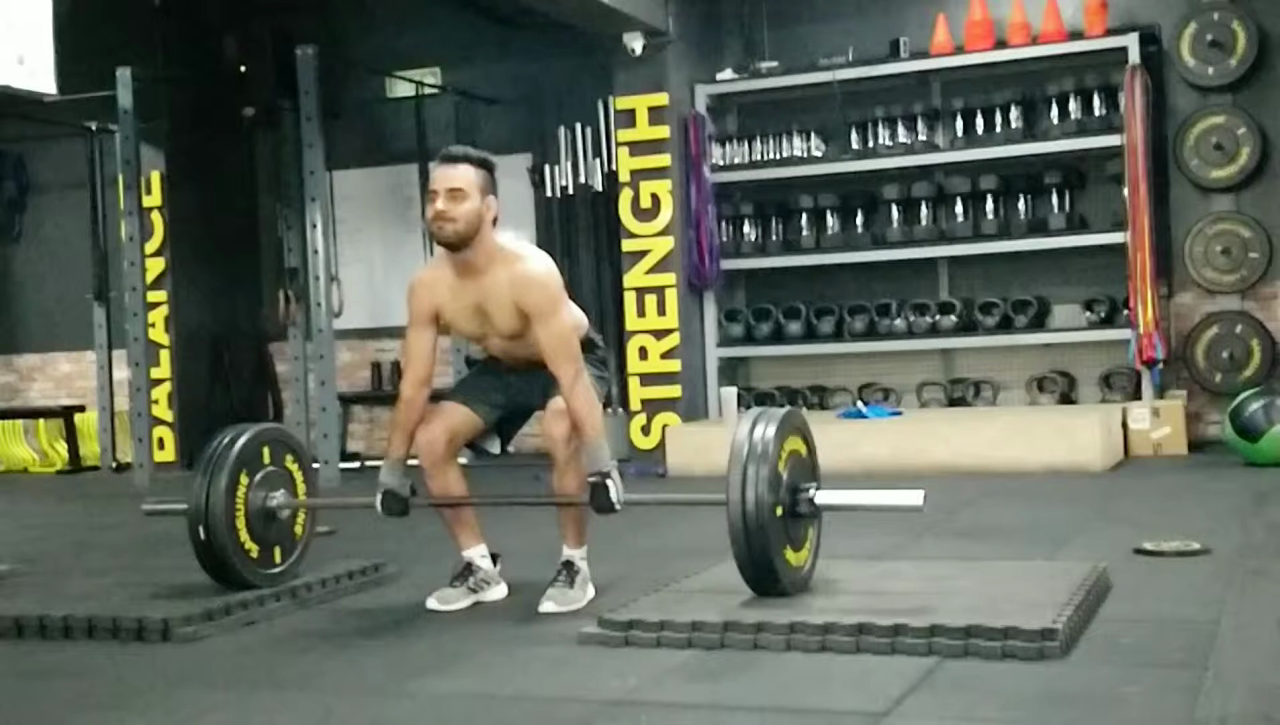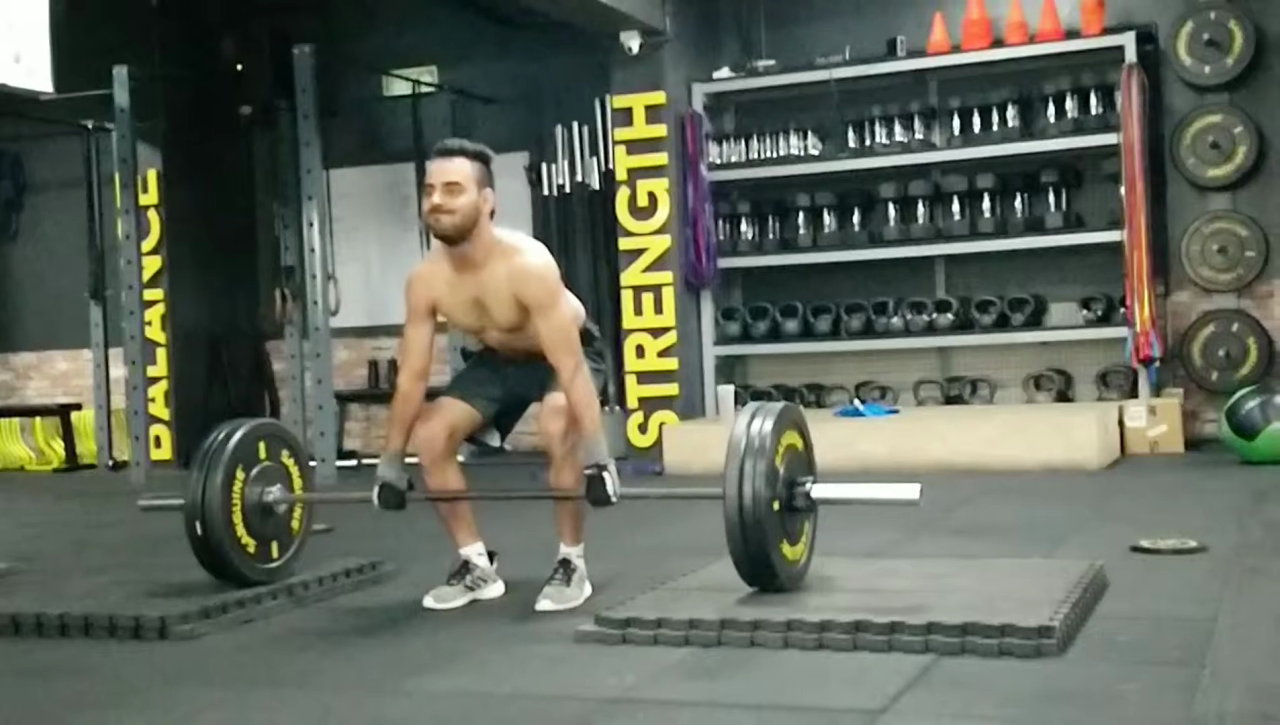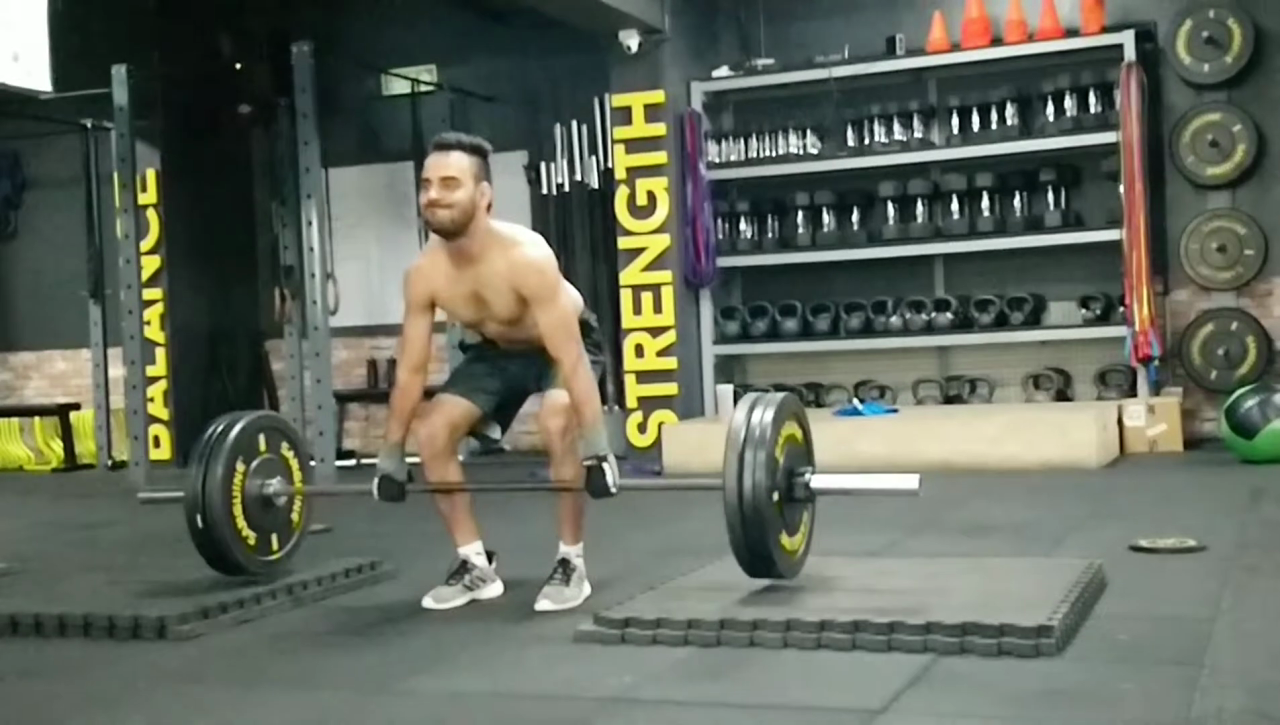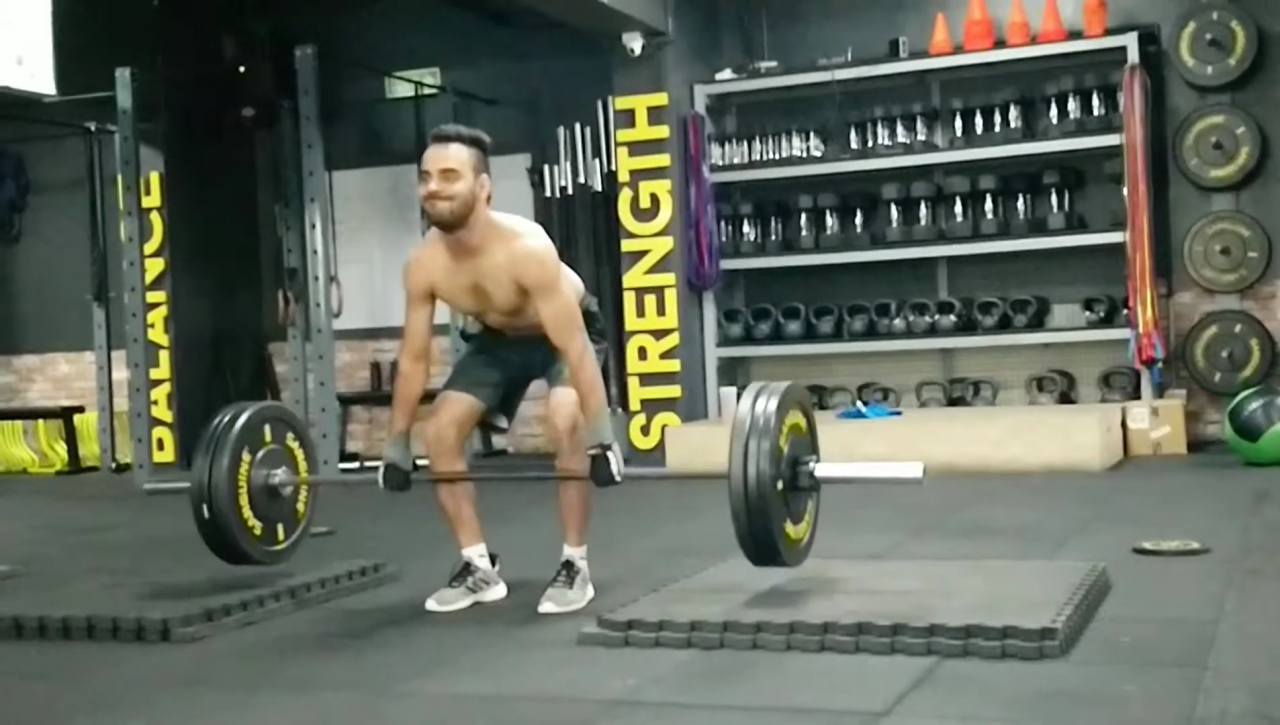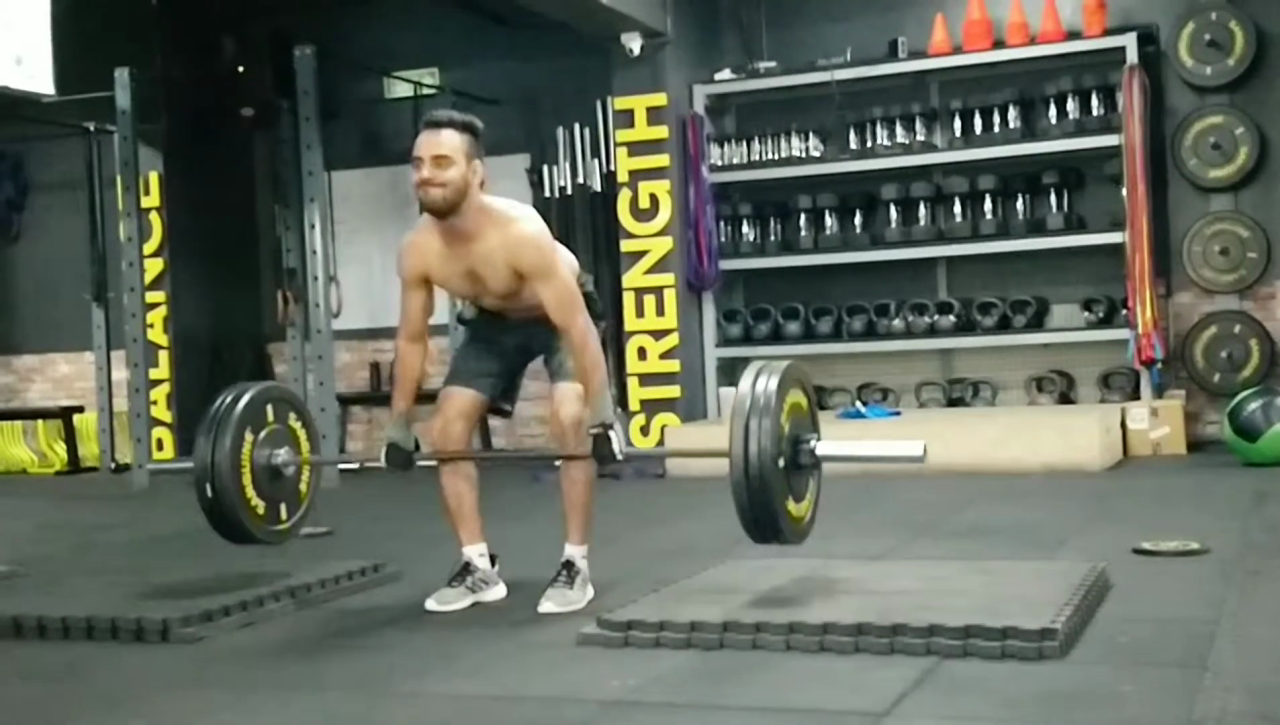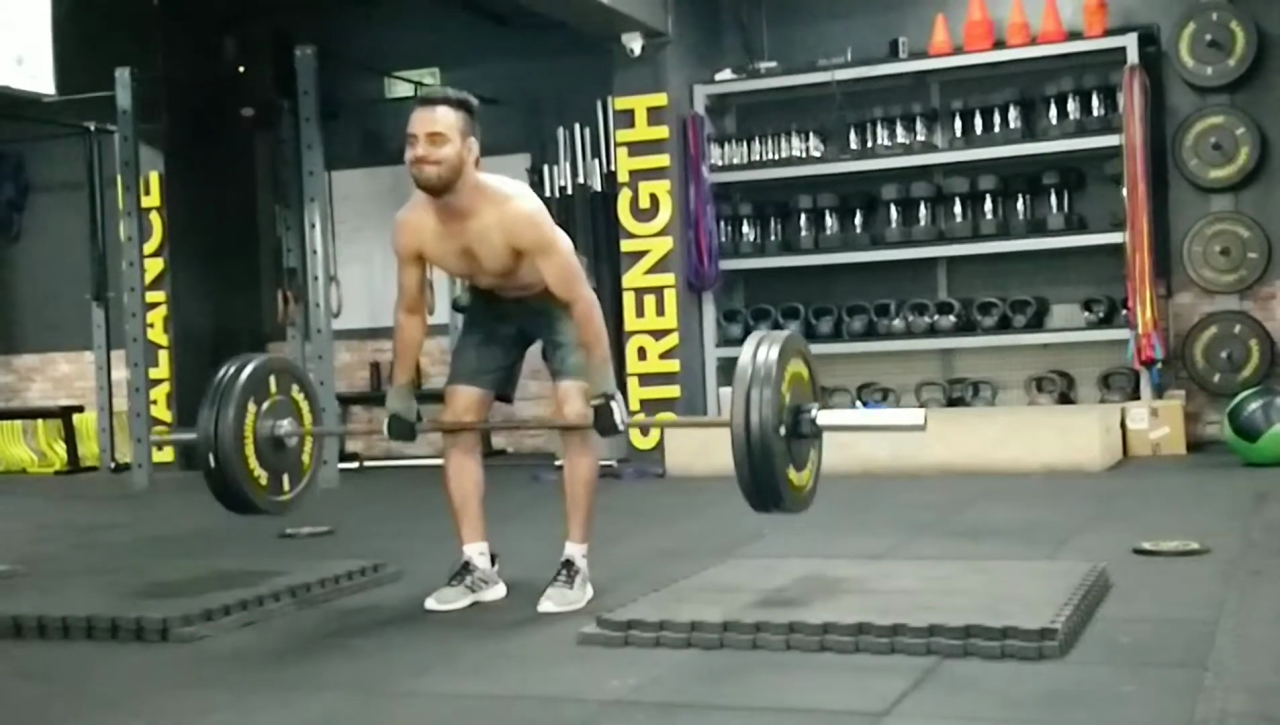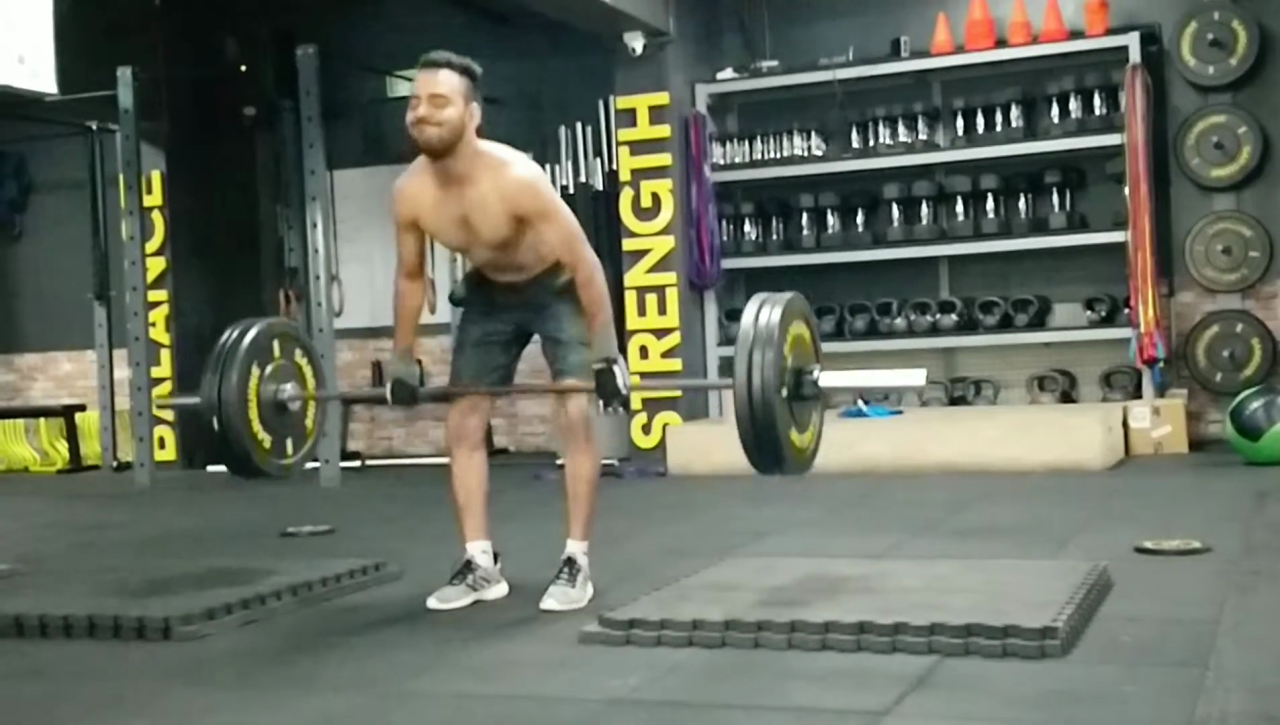
dt=0.3s
person 1, frame 1
left shoulder: (531, 273)
right shoulder: (426, 286)
left elbow: (570, 376)
right elbow: (413, 383)
left wrist: (601, 465)
right wrist: (393, 469)
left hip: (573, 360)
right hip: (501, 368)
left knee: (561, 432)
right knee: (430, 439)
left ankle: (574, 566)
right ankle: (480, 566)
person 1, frame 2
left shoulder: (529, 265)
right shoulder: (425, 279)
left elbow: (569, 368)
right elbow: (411, 376)
left wrist: (598, 457)
right wrist: (390, 462)
left hip: (569, 354)
right hip: (499, 360)
left knee: (557, 427)
right knee: (429, 436)
left ankle: (571, 564)
right ankle: (477, 565)
person 1, frame 3
left shoulder: (527, 257)
right shoulder: (423, 273)
left elbow: (570, 359)
right elbow: (410, 368)
left wrist: (597, 448)
right wrist: (391, 455)
left hip: (564, 344)
right hip: (497, 349)
left knee: (557, 424)
right knee: (432, 433)
left ankle: (570, 564)
right ankle: (476, 565)
person 1, frame 4
left shoulder: (527, 248)
right shoulder: (423, 264)
left elbow: (574, 349)
right elbow: (413, 357)
left wrist: (602, 437)
right wrist: (396, 445)
left hip: (568, 331)
right hip: (497, 339)
left knee: (565, 422)
right knee: (440, 431)
left ankle: (574, 566)
right ankle: (479, 567)
person 1, frame 5
left shoulder: (521, 233)
right shoulder: (417, 248)
left elbow: (577, 330)
right elbow: (411, 338)
left wrist: (603, 418)
right wrist: (398, 427)
left hip: (561, 314)
right hip: (494, 320)
left knee: (569, 420)
right knee: (447, 428)
left ankle: (575, 566)
right ankle: (479, 566)
person 1, frame 6
left shoulder: (516, 210)
right shoulder: (411, 224)
left elbow: (580, 300)
right elbow: (409, 310)
left wrist: (604, 389)
right wrist: (400, 397)
left hip: (558, 298)
right hip: (490, 305)
left knee: (574, 415)
right knee: (457, 423)
left ankle: (574, 565)
right ankle: (479, 566)
person 1, frame 7
left shoulder: (516, 177)
right shoulder: (410, 192)
left elbow: (585, 264)
right elbow: (410, 277)
left wrist: (607, 355)
right wrist: (402, 362)
left hip: (556, 287)
right hip: (488, 294)
left knee: (575, 413)
right knee: (463, 423)
left ankle: (575, 563)
right ankle: (480, 564)
